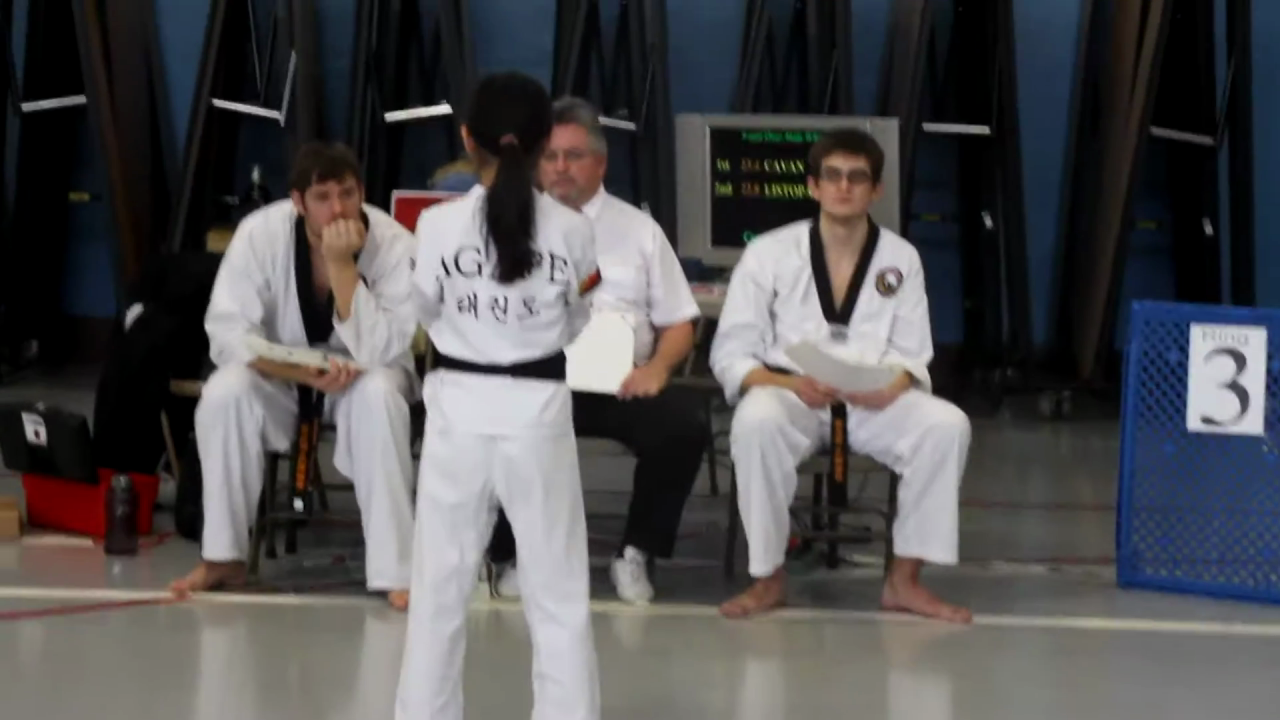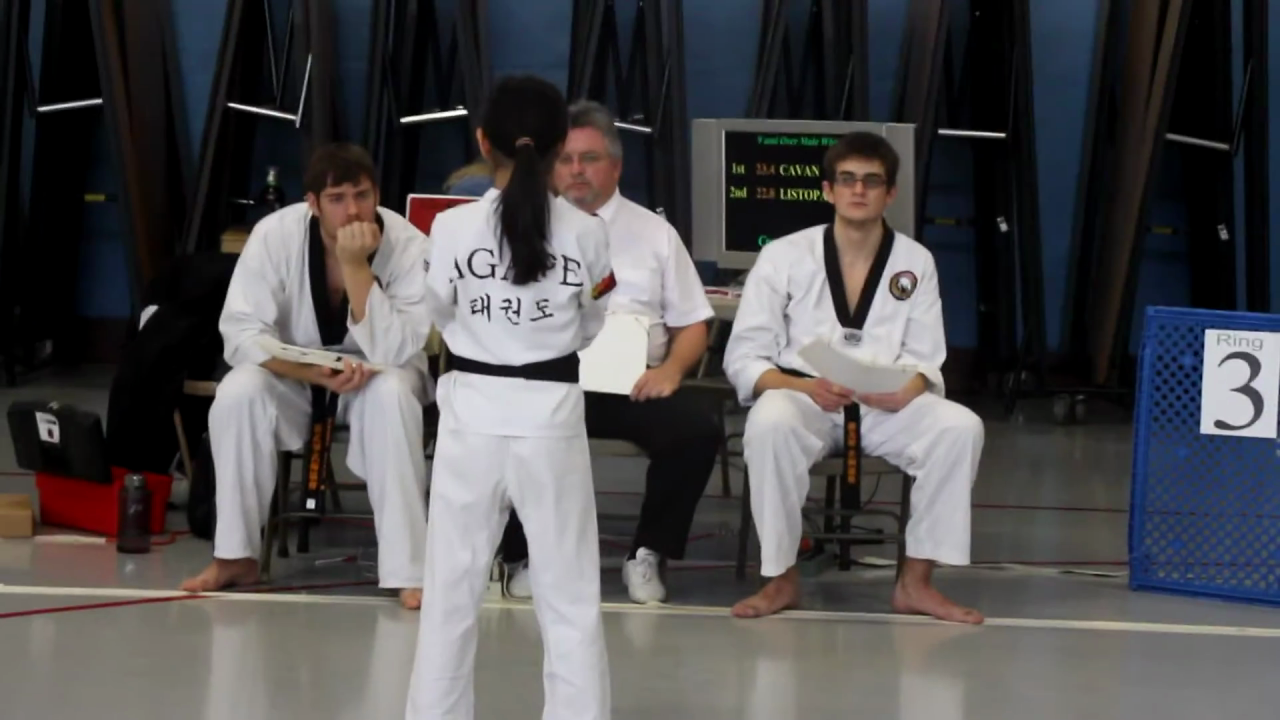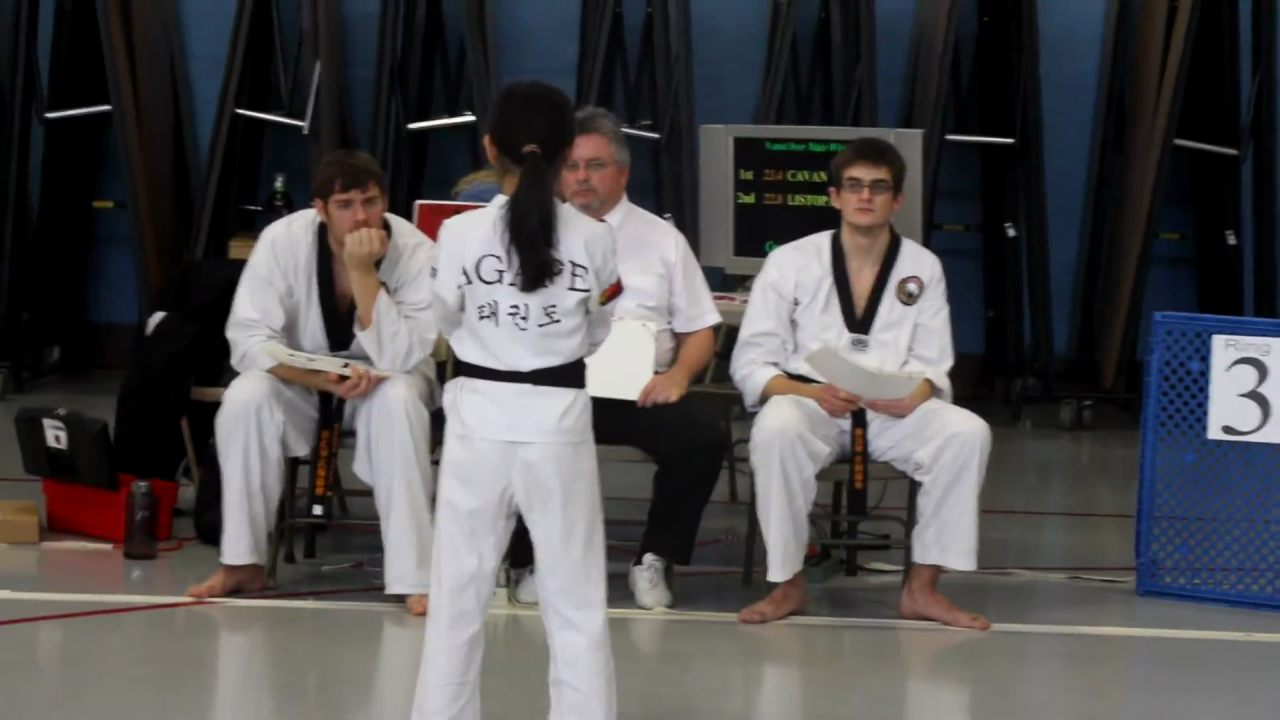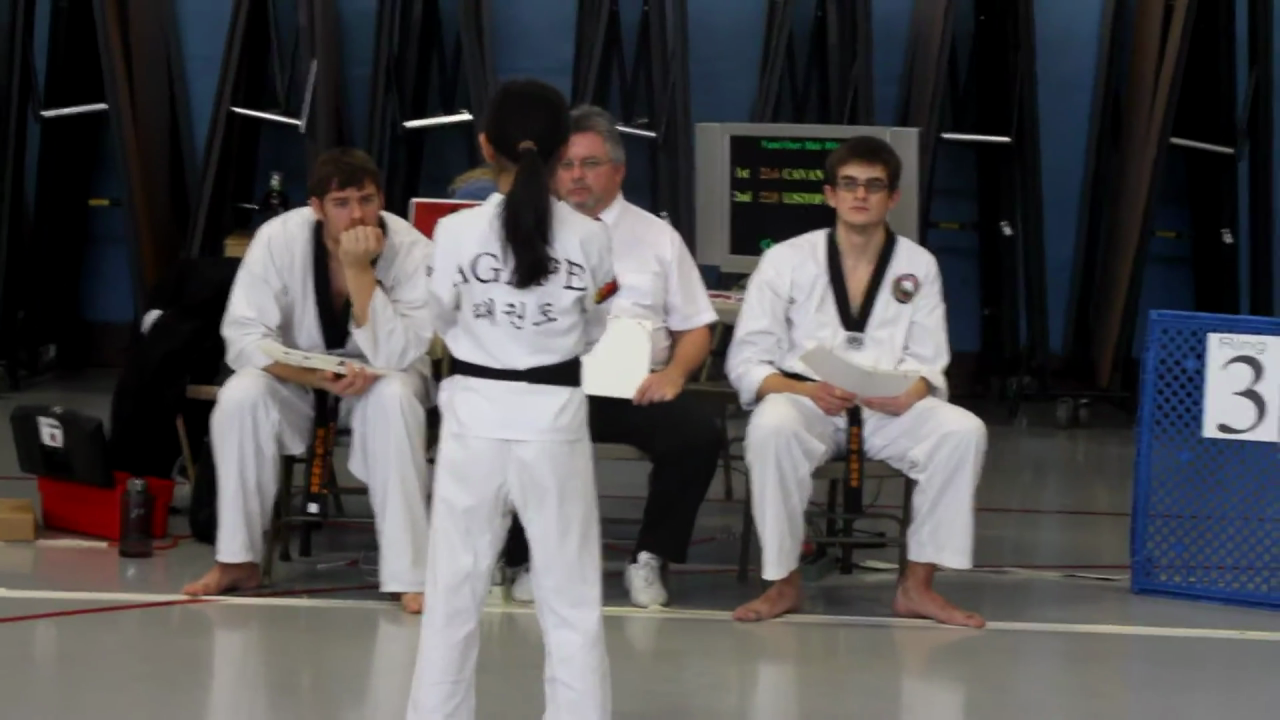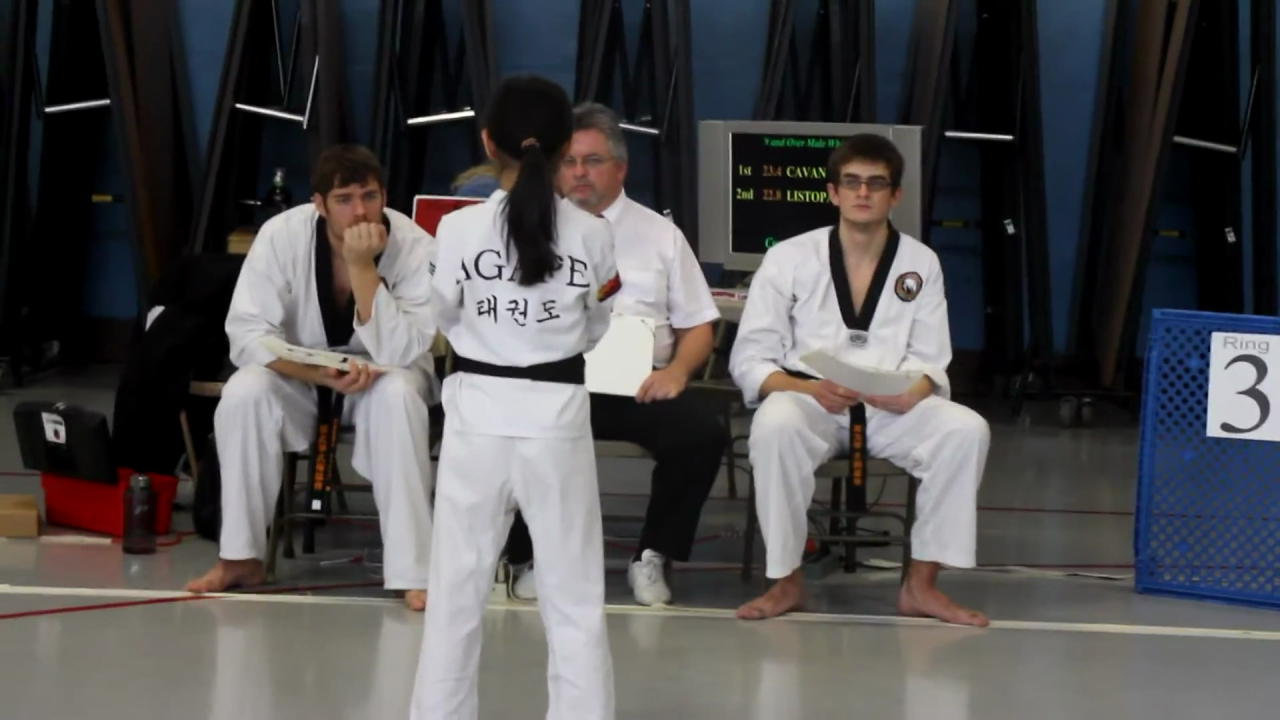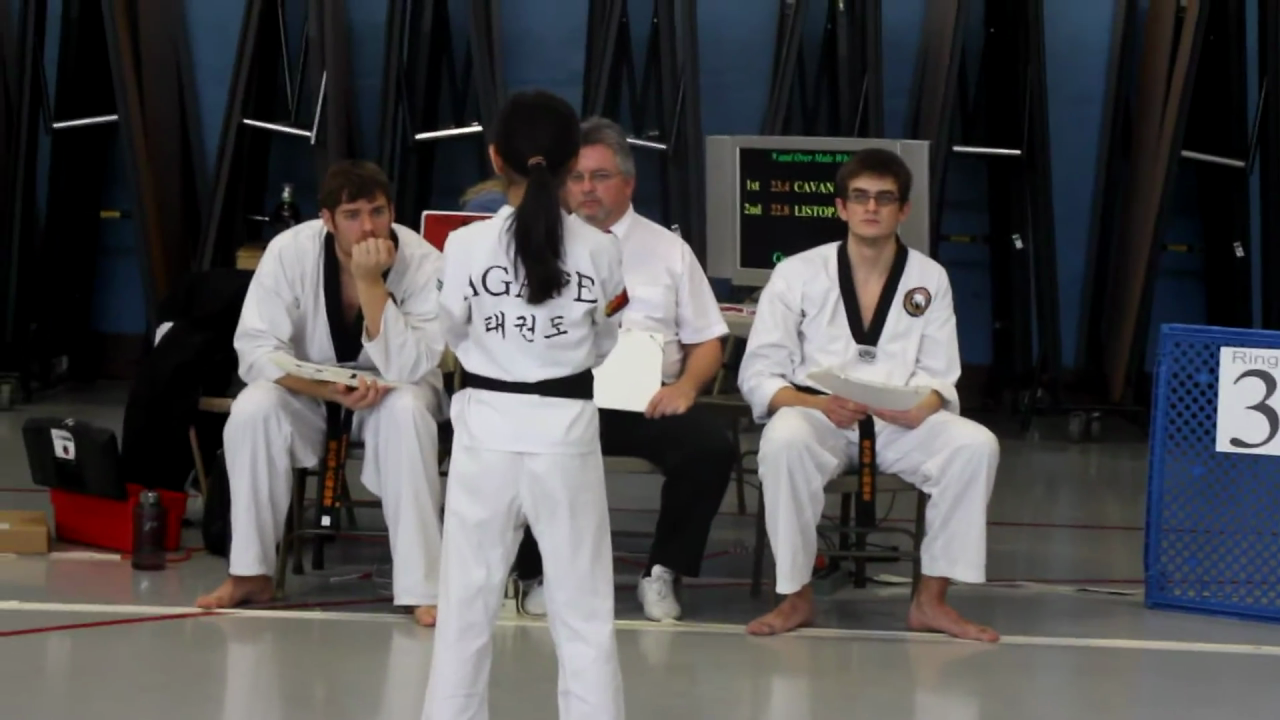
dt=0.2s
person 1, frame 1
left shoulder: (438, 224)
right shoulder: (572, 230)
left elbow: (425, 312)
right elbow: (573, 323)
left hip: (460, 410)
right hip: (536, 413)
left knee: (440, 581)
right knee: (557, 584)
person 1, frame 2
left shoulder: (453, 227)
right shoulder: (586, 232)
left elbow: (439, 314)
right elbow: (588, 327)
left hip: (472, 412)
right hip: (550, 415)
left knee: (452, 580)
right knee: (569, 585)
person 1, frame 3
left shoulder: (460, 232)
right shoulder: (593, 239)
left elbow: (445, 323)
right elbow: (595, 335)
left hip: (480, 418)
right hip: (557, 421)
left knee: (459, 586)
right knee: (575, 592)
person 1, frame 4
left shoulder: (456, 230)
right shoulder: (589, 237)
left elbow: (442, 320)
right elbow: (591, 332)
left hip: (476, 415)
right hip: (553, 418)
left knee: (454, 583)
right knee: (571, 588)
person 1, frame 5
left shoulder: (458, 228)
right shoulder: (592, 233)
left elbow: (444, 317)
right elbow: (594, 329)
left hip: (478, 413)
right hip: (556, 416)
left knee: (457, 580)
right knee: (573, 585)
person 1, frame 6
left shoulder: (465, 244)
right shoulder: (600, 249)
left elbow: (452, 335)
right elbow: (601, 345)
left hip: (488, 429)
right hip: (565, 431)
left knee: (467, 597)
right knee: (583, 602)
person 2, frame 1
left shoulder: (640, 228)
left elbow: (678, 322)
left wrist: (658, 367)
left hip: (619, 381)
left knee: (684, 426)
left ankle: (635, 553)
right ankle: (511, 555)
person 2, frame 2
left shoulder: (654, 231)
left elbow: (692, 324)
left wrist: (671, 368)
left hip: (632, 382)
left knee: (697, 428)
left ankle: (647, 554)
right ankle: (524, 555)
person 2, frame 3
left shoulder: (662, 237)
left elbow: (699, 329)
left wrist: (679, 374)
left hip: (640, 388)
left knee: (705, 433)
left ankle: (653, 560)
right ankle: (530, 561)
person 2, frame 4
left shoulder: (658, 236)
left elbow: (695, 327)
left wrist: (674, 372)
left hip: (636, 386)
left knee: (700, 432)
left ankle: (649, 558)
right ankle: (527, 559)
person 2, frame 5
left shoulder: (661, 233)
left elbow: (698, 325)
left wrist: (677, 370)
left hip: (638, 384)
left knee: (703, 430)
left ankle: (652, 556)
right ankle: (530, 556)
person 2, frame 6
left shoulder: (668, 248)
left elbow: (706, 340)
left wrist: (686, 385)
left hip: (648, 400)
left knee: (712, 445)
left ankle: (663, 572)
right ankle: (539, 572)
person 3, frame 1
left shoulder: (901, 257)
right shoulder: (769, 252)
left elbow: (911, 354)
right elbow: (730, 352)
left wrist: (893, 386)
right wrist: (790, 384)
left hip: (873, 404)
right hip: (789, 397)
left knee: (947, 425)
right knee: (756, 423)
left ankle: (903, 579)
right ankle: (769, 575)
person 3, frame 2
left shoulder: (916, 261)
right shoulder: (783, 255)
left elbow: (925, 358)
right elbow: (744, 355)
left wrist: (907, 390)
right wrist: (805, 387)
left hip: (886, 406)
right hip: (803, 399)
left knee: (960, 428)
right knee: (770, 425)
left ankle: (915, 581)
right ankle: (781, 577)
person 3, frame 3
left shoulder: (923, 267)
right shoulder: (791, 261)
left elbow: (932, 363)
right elbow: (750, 360)
left wrist: (914, 395)
right wrist: (811, 393)
left hip: (893, 411)
right hip: (811, 405)
left knee: (967, 433)
right knee: (777, 430)
left ankle: (921, 586)
right ankle: (788, 582)
person 3, frame 4
left shoulder: (918, 264)
right shoulder: (785, 259)
left elbow: (927, 361)
right elbow: (746, 359)
left wrist: (909, 393)
right wrist: (806, 391)
left hip: (889, 409)
right hip: (806, 403)
left knee: (963, 431)
right knee: (772, 429)
left ankle: (917, 585)
right ankle: (784, 580)
person 3, frame 5
left shoulder: (921, 262)
right shoulder: (789, 257)
left elbow: (930, 359)
right elbow: (749, 357)
left wrist: (913, 391)
right wrist: (808, 389)
left hip: (892, 408)
right hip: (809, 402)
left knee: (966, 430)
right knee: (776, 427)
left ankle: (921, 583)
right ankle: (787, 579)
person 3, frame 6
left shoulder: (930, 277)
right shoulder: (797, 273)
left elbow: (939, 374)
right elbow: (758, 373)
left wrist: (922, 406)
right wrist: (817, 405)
left hip: (901, 423)
right hip: (817, 416)
left knee: (976, 445)
right knee: (784, 443)
left ankle: (931, 598)
right ankle: (796, 594)
person 4, frame 1
left shoulder: (393, 244)
right shoulder: (260, 233)
left elbow: (380, 352)
right elbow: (227, 331)
left wrist: (342, 265)
right wrist: (302, 374)
left hip: (363, 372)
right hip: (279, 373)
left knee: (378, 397)
right knee: (223, 394)
left ankle: (395, 571)
right ankle: (222, 556)
person 4, frame 2
left shoulder: (408, 246)
right shoulder: (275, 234)
left elbow: (394, 353)
right elbow: (241, 332)
left wrist: (356, 266)
right wrist: (315, 374)
left hip: (377, 372)
right hip: (292, 371)
left knee: (391, 397)
right knee: (237, 395)
left ankle: (408, 570)
right ankle: (235, 555)
person 4, frame 3
left shoulder: (416, 252)
right shoulder: (283, 240)
left elbow: (400, 359)
right elbow: (249, 338)
left wrist: (363, 272)
right wrist: (322, 380)
left hip: (384, 378)
right hip: (300, 377)
left knee: (398, 403)
right knee: (245, 400)
left ankle: (414, 575)
right ankle: (241, 561)
person 4, frame 4
left shoulder: (412, 250)
right shoulder: (279, 238)
left elbow: (396, 357)
right elbow: (244, 336)
left wrist: (359, 270)
right wrist: (318, 378)
left hip: (380, 375)
right hip: (296, 375)
left knee: (394, 401)
right knee: (240, 399)
left ankle: (409, 573)
right ankle: (236, 559)
person 4, frame 5
left shoulder: (415, 247)
right shoulder: (282, 235)
left elbow: (400, 354)
right elbow: (248, 333)
left wrist: (362, 267)
right wrist: (321, 375)
left hip: (382, 372)
right hip: (298, 370)
left knee: (397, 399)
right knee: (243, 395)
left ankle: (413, 571)
right ankle: (239, 556)
person 4, frame 6
left shoulder: (423, 264)
right shoulder: (290, 251)
left elbow: (408, 369)
right elbow: (255, 348)
left wrist: (370, 283)
right wrist: (330, 391)
left hip: (392, 388)
right hip: (308, 388)
left knee: (406, 414)
right knee: (251, 412)
left ankle: (423, 587)
right ankle: (250, 572)
